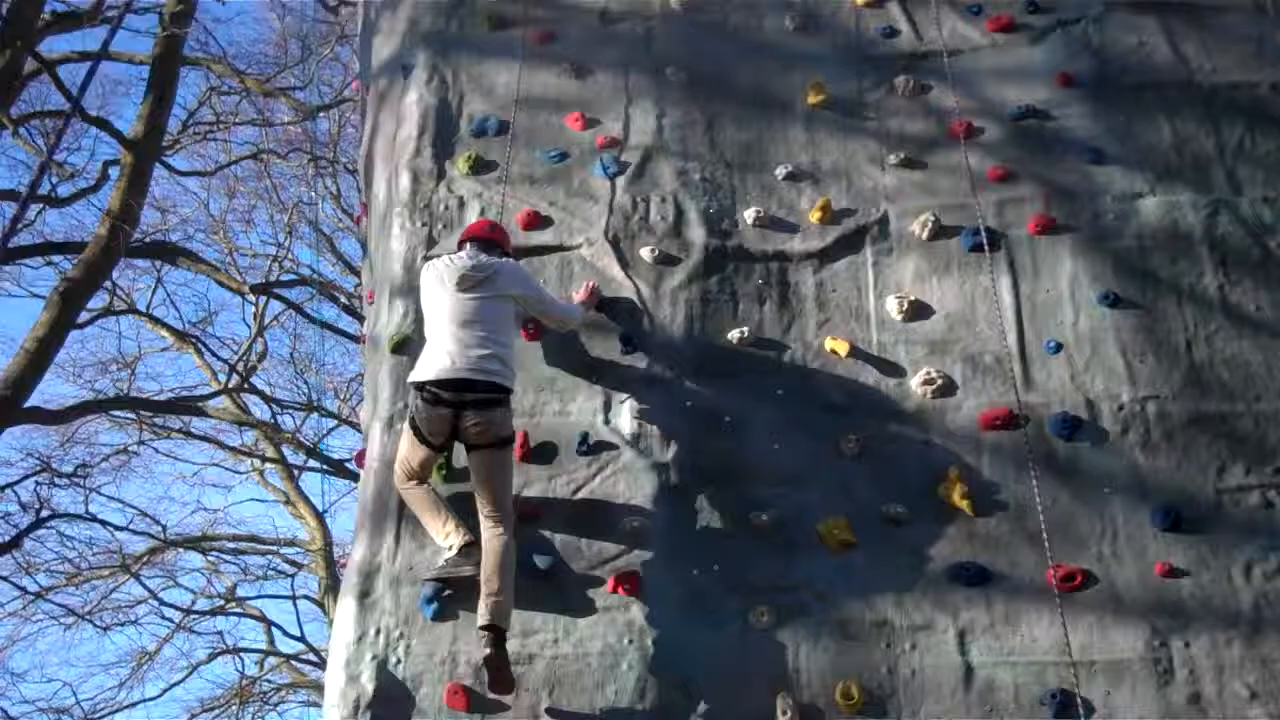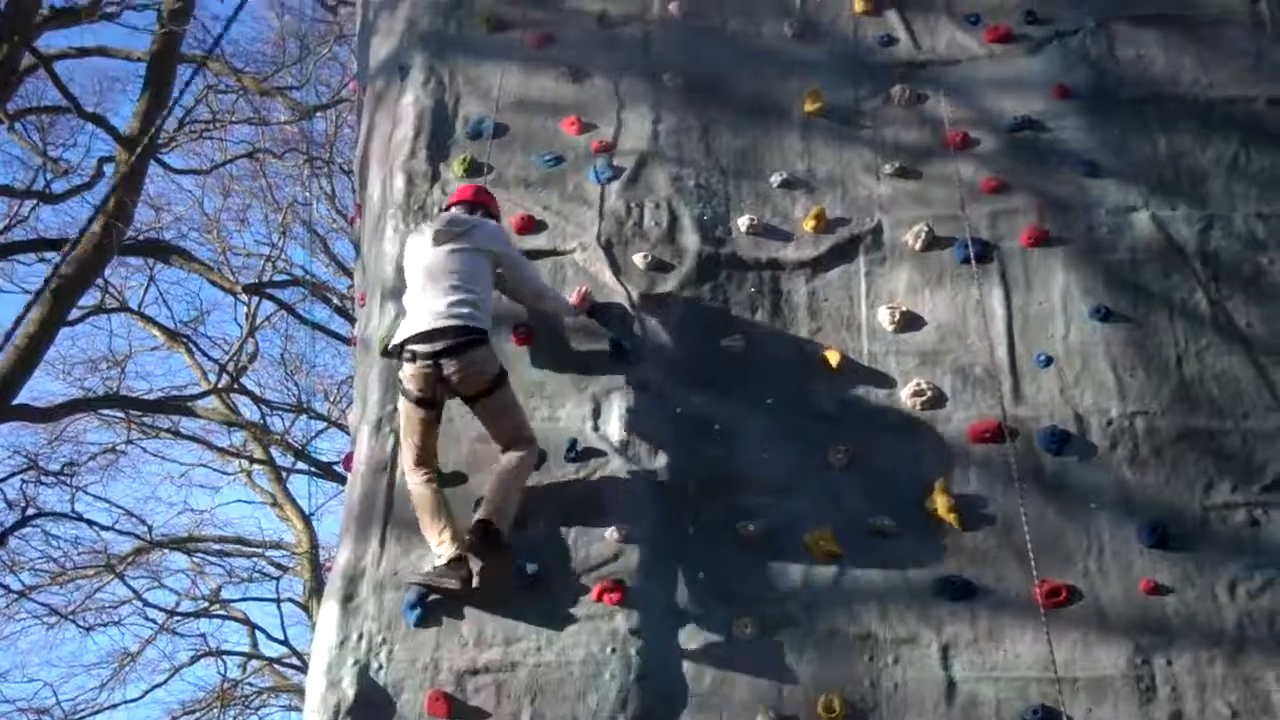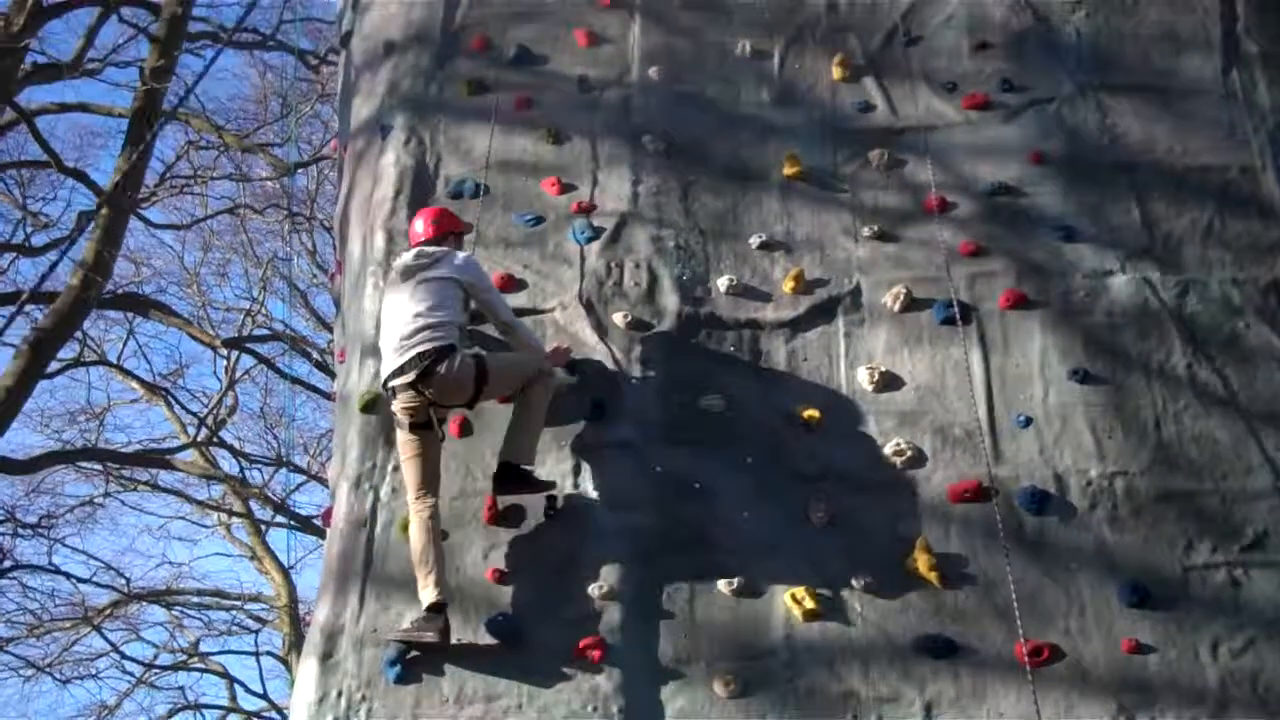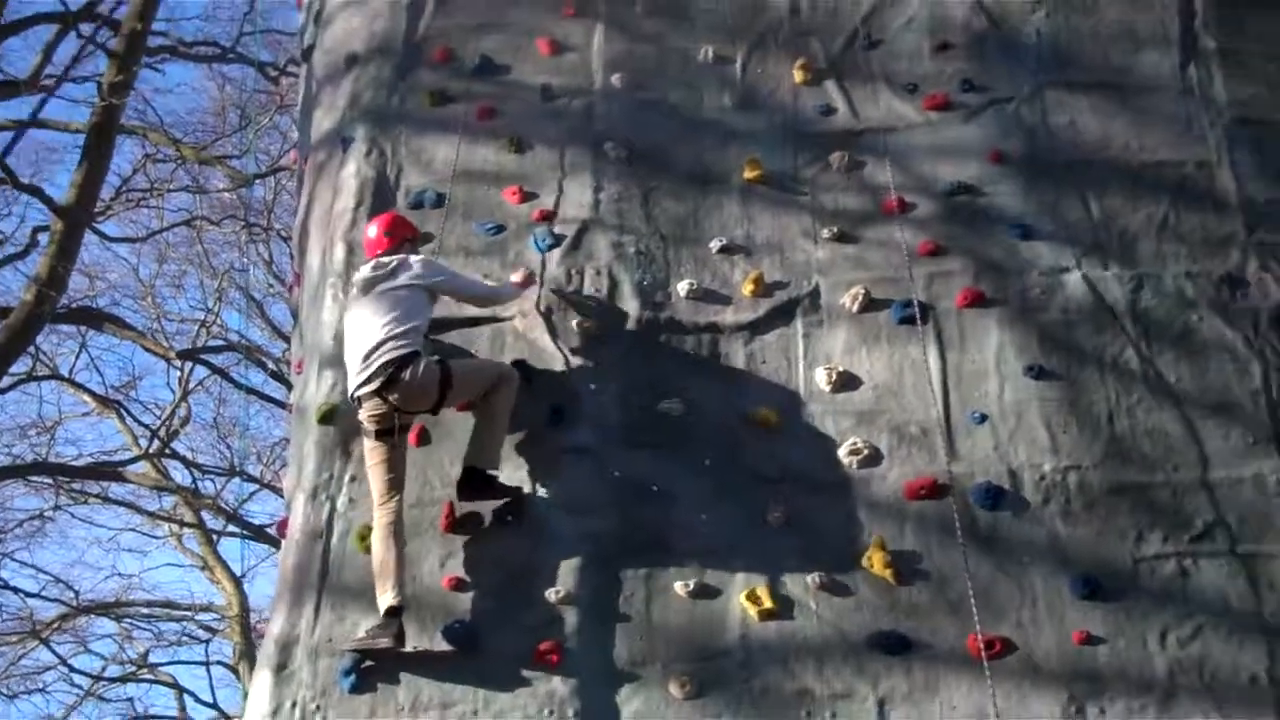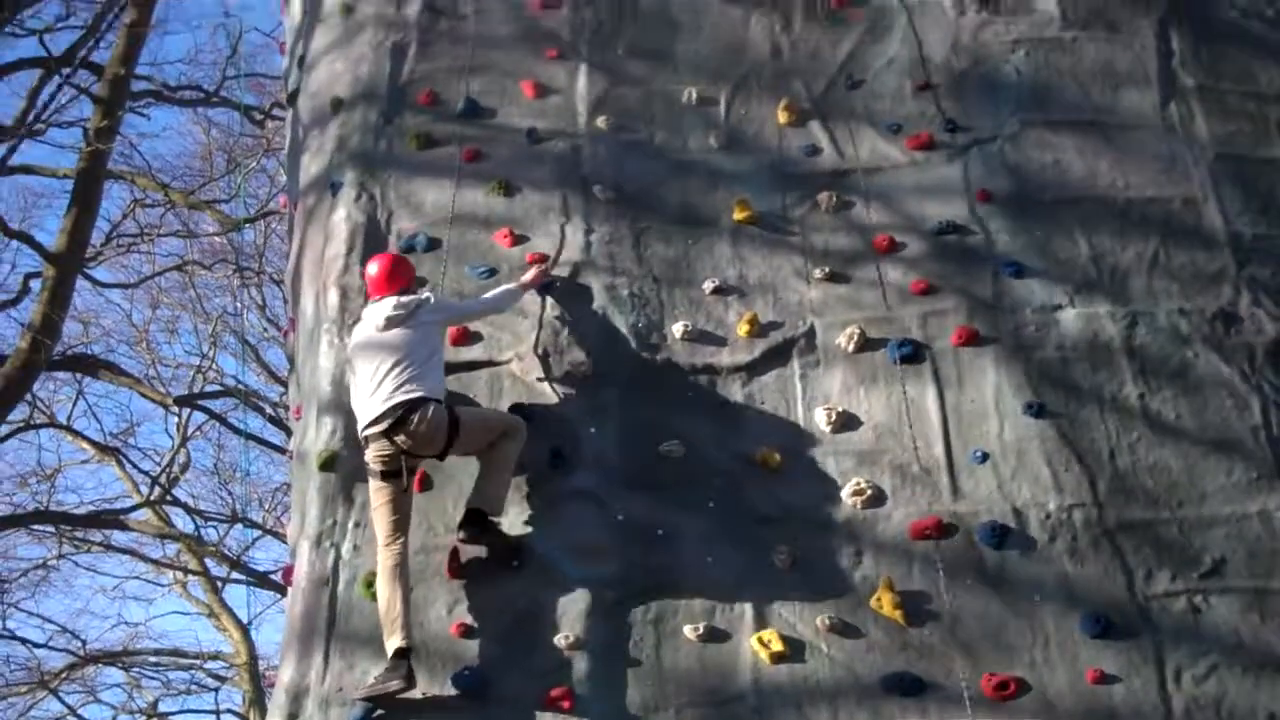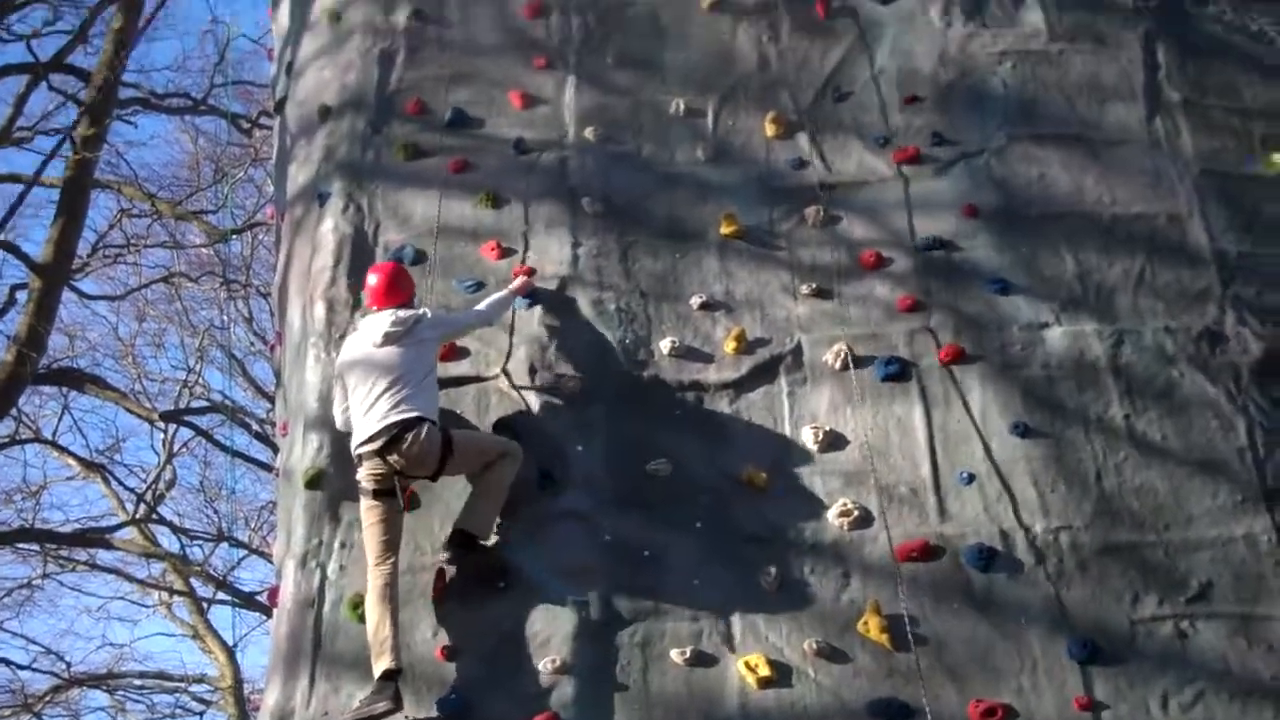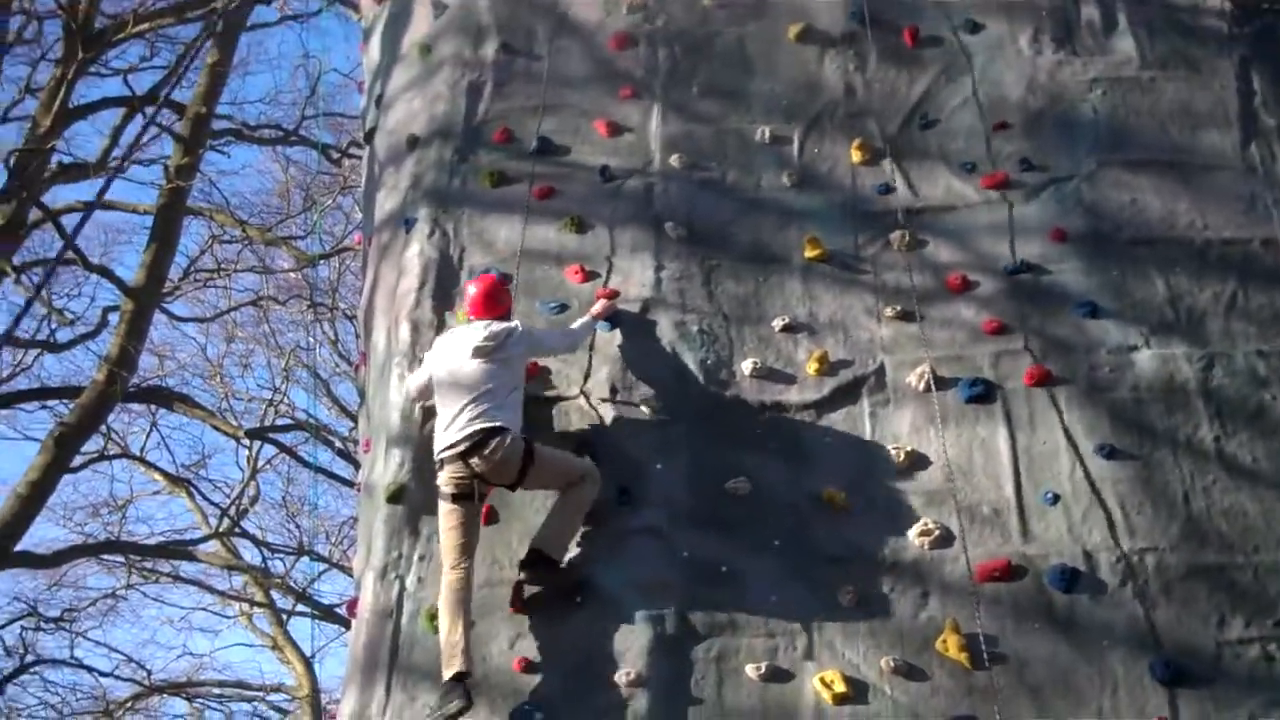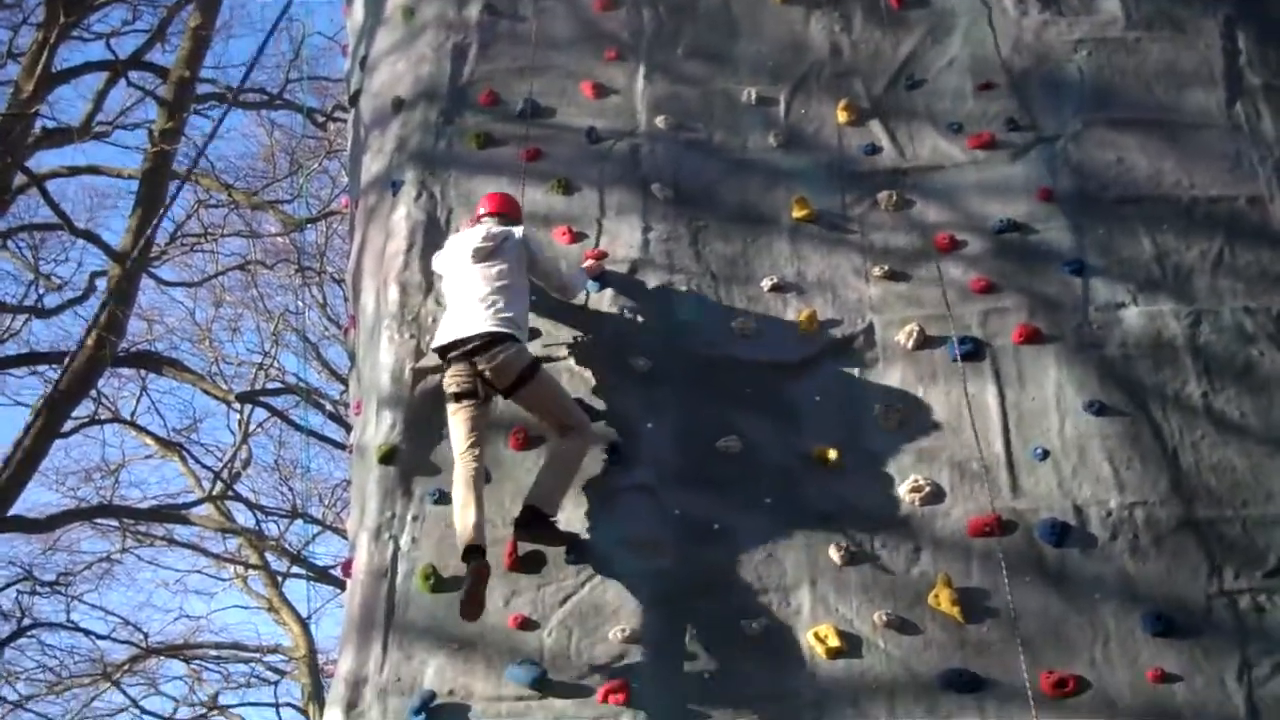
dt=0.3s
person 1, frame 1
left shoulder: (432, 271)
right shoulder: (511, 275)
right elbow: (559, 317)
right wrist: (580, 307)
left hip: (433, 398)
right hip: (487, 404)
left knee: (408, 479)
right knee: (498, 521)
left ankle: (460, 547)
right ankle: (493, 634)
person 1, frame 2
left shoulder: (415, 242)
right shoulder: (489, 233)
right elbow: (536, 293)
right wrist: (569, 308)
left hip: (415, 355)
right hip: (466, 349)
left knee: (418, 467)
right knee: (521, 446)
left ankle: (450, 560)
right ankle: (488, 527)
person 1, frame 3
left shoulder: (395, 280)
right shoulder: (458, 263)
right elbow: (504, 320)
right wrist: (546, 354)
left hip: (401, 391)
right hip: (443, 369)
left knee: (422, 503)
right knee: (539, 371)
left ankle: (433, 611)
right ankle: (511, 470)
person 1, frame 4
left shoulder: (357, 293)
right shoulder: (417, 267)
right elbow: (485, 295)
right wrist: (516, 286)
left hip: (368, 400)
right hip: (409, 375)
left knee: (386, 507)
right knee: (503, 375)
left ankle: (390, 615)
right ankle: (476, 475)
person 1, frame 5
left shoulder: (358, 334)
right shoulder: (428, 307)
right elbow: (489, 305)
right wrist: (525, 283)
left hip: (377, 442)
right hip: (422, 420)
left knee: (390, 550)
right knee: (511, 427)
left ankle: (399, 658)
right ankle: (477, 519)
person 1, frame 6
left shoulder: (349, 347)
right shoulder: (424, 324)
left elbow: (342, 420)
right elbow: (482, 315)
right wrist: (514, 290)
left hip: (370, 460)
right hip: (416, 440)
left knee: (381, 570)
right knee: (507, 452)
left ankle: (386, 680)
right ankle: (465, 539)
person 1, frame 7
left shoulder: (443, 345)
right shoulder: (516, 335)
left elbow: (412, 392)
right elbow: (570, 340)
right wrist: (594, 316)
left hip: (452, 462)
right hip: (498, 446)
left knee: (456, 570)
right knee: (585, 475)
left ankle: (456, 683)
right ankle: (541, 558)
person 1, frame 8
left shoulder: (454, 245)
right shoulder: (518, 239)
right elbow: (567, 288)
right wrist: (586, 273)
left hip: (456, 361)
right hip: (502, 350)
left knee: (468, 459)
right knee: (576, 430)
left ankle: (473, 551)
right ankle: (534, 518)
